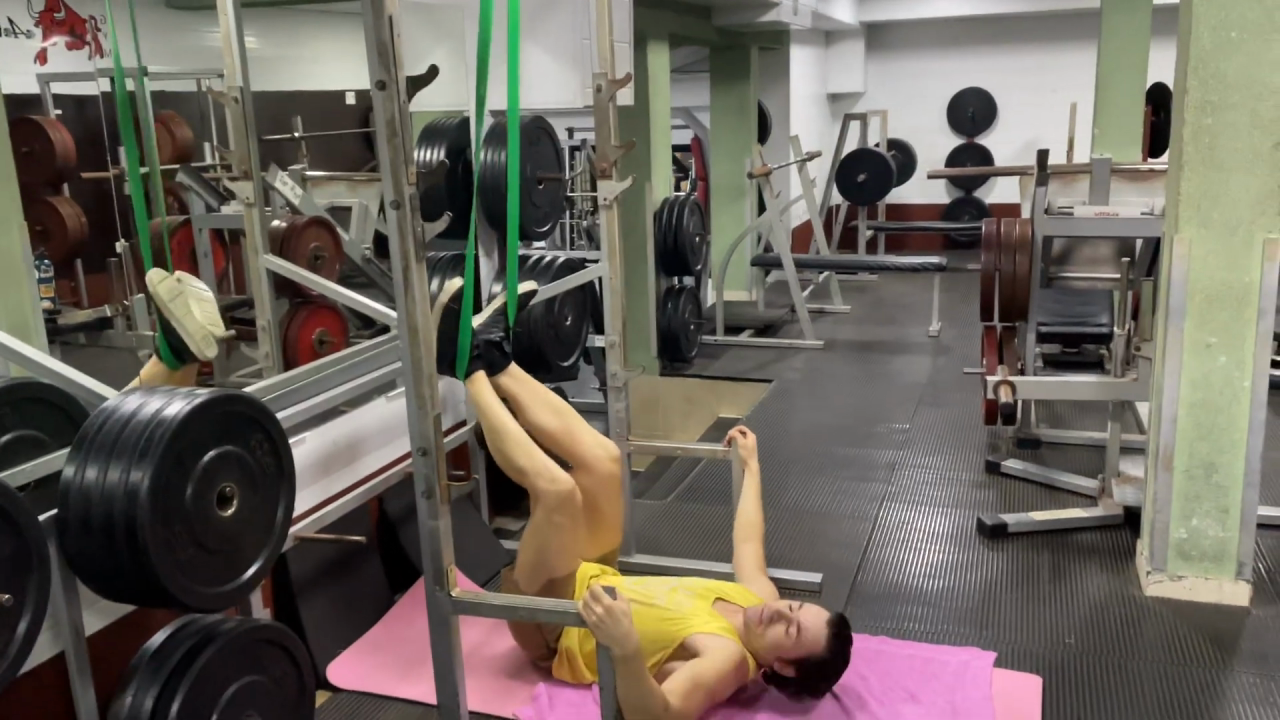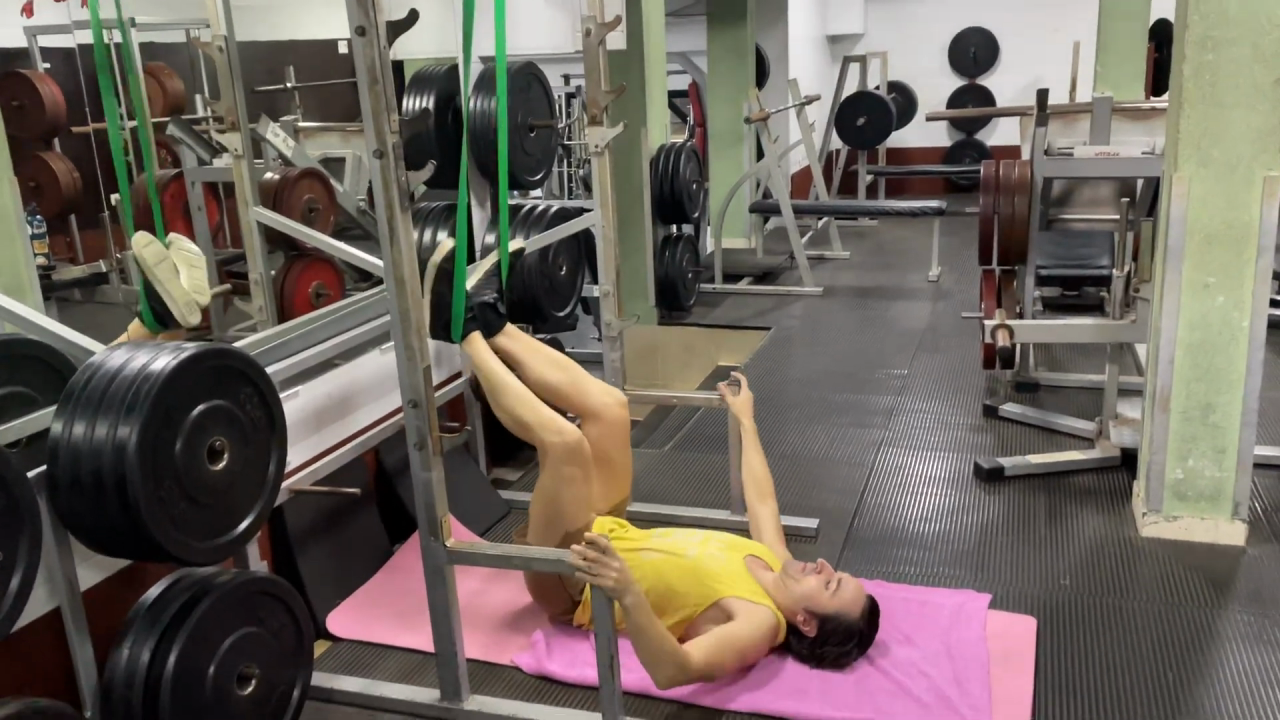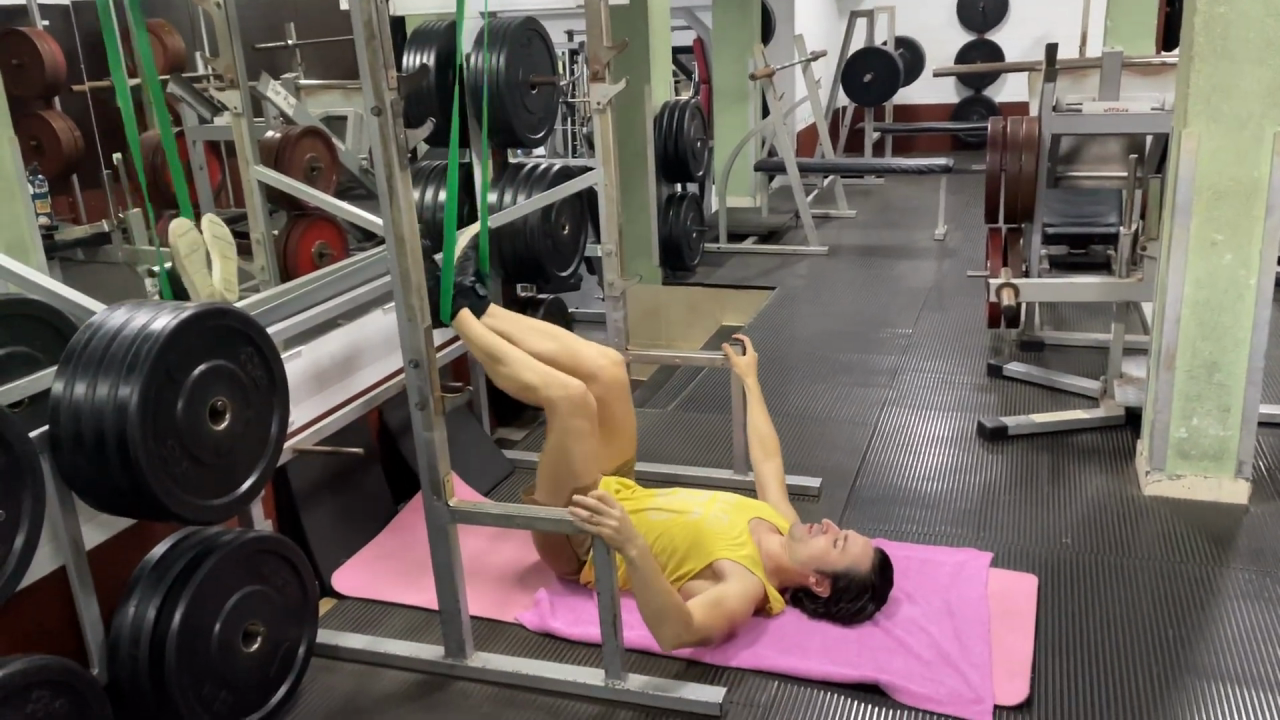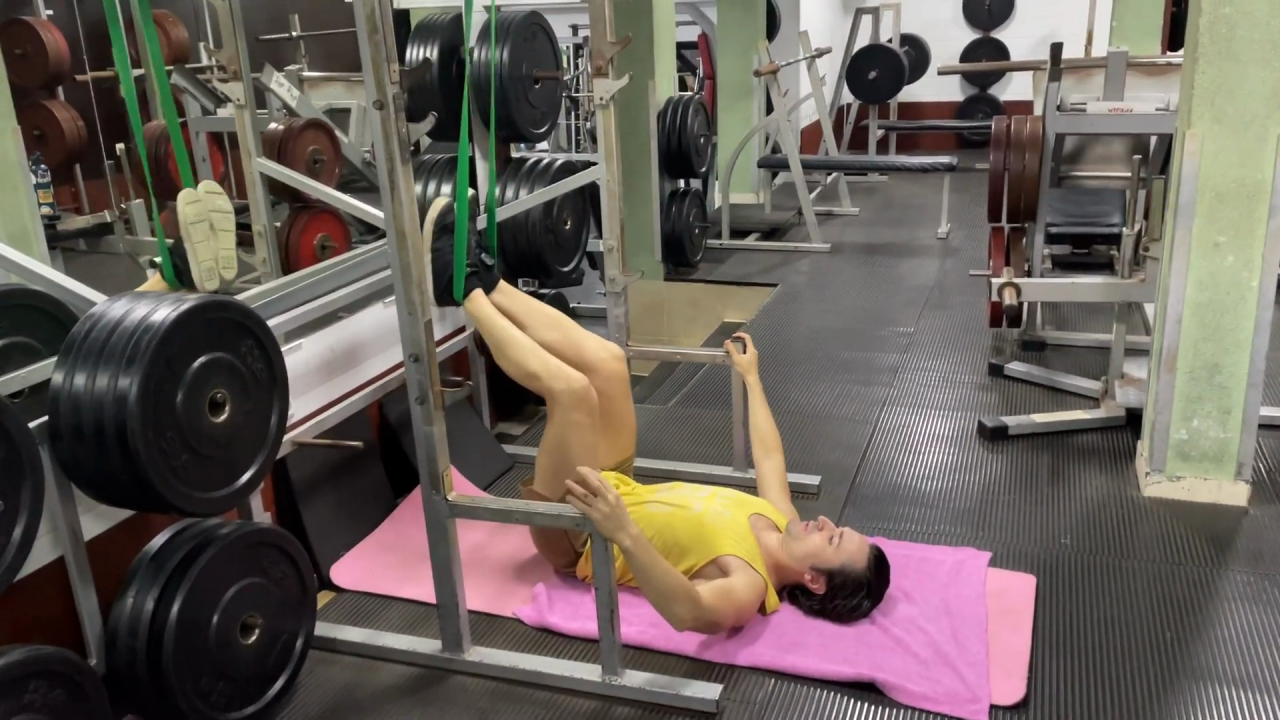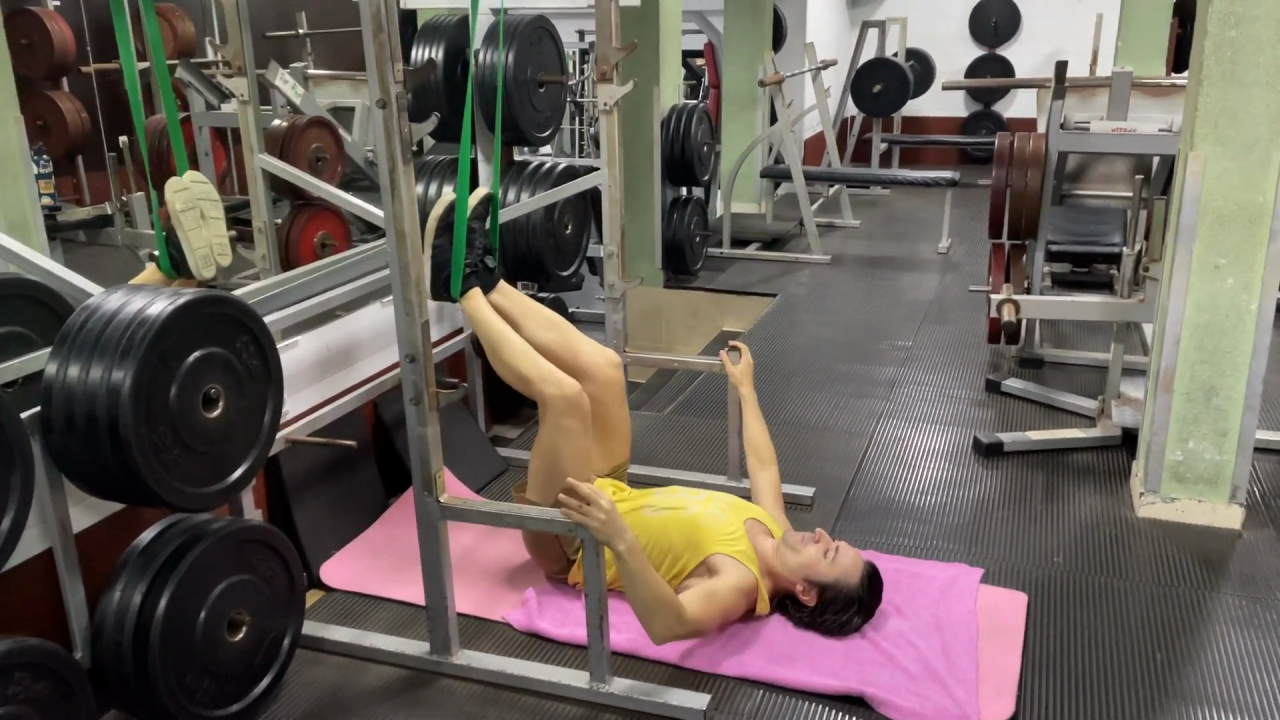
dt=1s
person 1, frame 1
left shoulder: (727, 659)
right shoulder: (759, 598)
right elbow: (748, 543)
left wrist: (625, 646)
right wrist: (752, 467)
left hip: (555, 633)
right hip: (588, 582)
left knee: (556, 488)
right knee: (602, 460)
left ankle: (472, 369)
right ankle: (492, 360)
person 1, frame 2
left shoulder: (759, 622)
right shoulder: (776, 566)
left elbow: (672, 670)
right elbow: (763, 501)
left wrist: (628, 594)
right wrist: (746, 421)
left hip: (573, 582)
right hip: (605, 537)
left knee: (563, 440)
right knee: (609, 407)
left ankle: (467, 331)
right ankle: (489, 324)
person 1, frame 3
left shoulder: (747, 584)
right shoulder: (782, 528)
left elbow: (677, 630)
right elbow: (768, 463)
left wrist: (632, 548)
right wrist: (750, 382)
left hip: (578, 540)
right hip: (613, 497)
left knee: (569, 395)
right knee: (604, 367)
left ankle: (456, 310)
right ankle: (472, 303)
person 1, frame 4
left shoulder: (749, 585)
right shoulder: (781, 526)
left elbow: (689, 611)
right elbow: (770, 459)
left wrist: (624, 534)
right wrist: (751, 378)
left hip: (576, 536)
right hip: (614, 492)
left knee: (570, 387)
right knee: (605, 362)
left ankle: (465, 289)
right ankle: (481, 280)
person 1, frame 5
left shoulder: (742, 582)
right shoulder: (774, 534)
left elbow: (668, 624)
right elbow: (764, 468)
left wrist: (619, 539)
right wrist: (745, 388)
left hip: (571, 544)
right hip: (607, 495)
left knee: (563, 394)
right knee: (602, 368)
left ankle: (464, 286)
right ankle: (482, 278)
